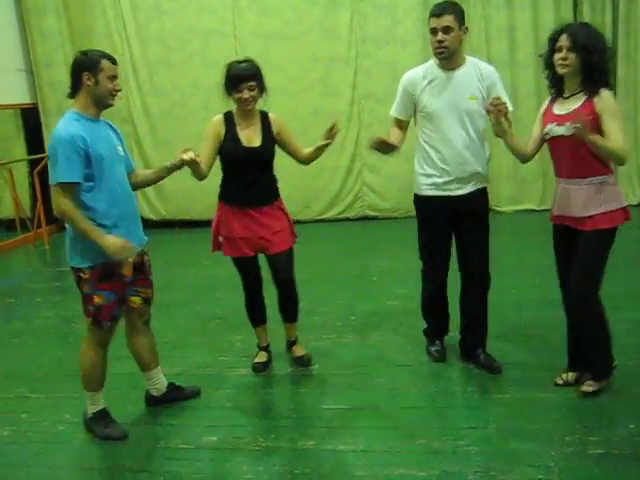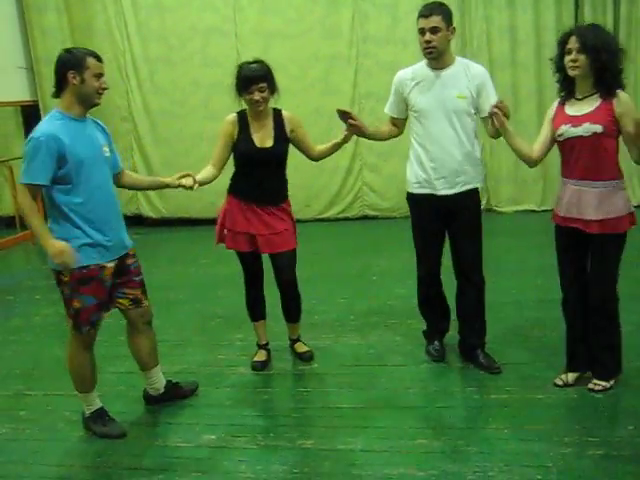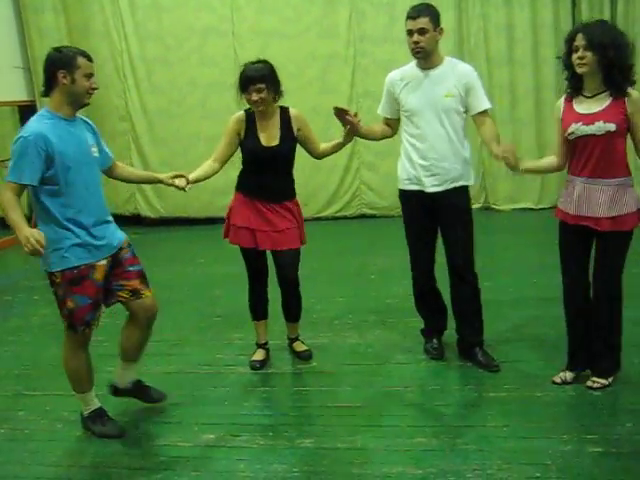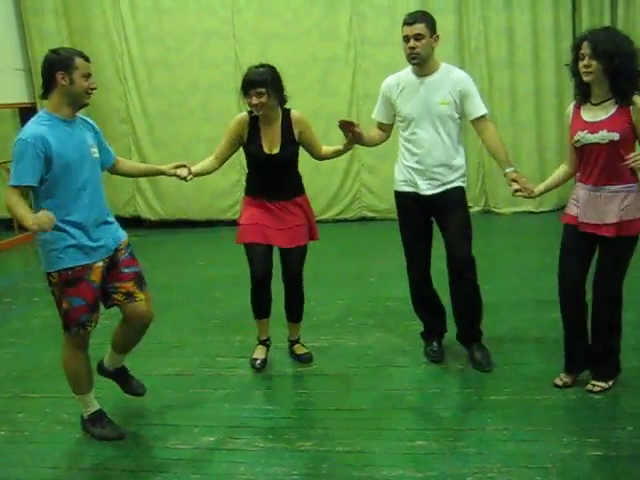
dt=0.2s
person 1, frame 1
left shoulder: (108, 129)
right shoulder: (69, 135)
left elbow: (131, 178)
right elbow: (61, 199)
left wrist: (171, 167)
right wrist: (101, 238)
left hip: (132, 246)
right hip: (98, 256)
left knee: (140, 318)
right knee: (100, 333)
left ankle: (158, 389)
right ankle: (94, 411)
person 1, frame 2
left shoulder: (97, 128)
right shoulder: (47, 136)
left elbow: (120, 176)
right elbow: (26, 195)
left wrist: (166, 182)
right wrist: (47, 240)
left hip: (118, 246)
right hip: (80, 257)
left knee: (140, 316)
right knee: (85, 335)
left ankle: (158, 388)
right ankle: (92, 410)
person 1, frame 3
left shoulder: (86, 127)
right shoulder: (36, 135)
left elbow: (112, 168)
left wrist: (159, 178)
left hip: (111, 239)
right hip: (71, 254)
left knee: (146, 308)
right knee: (79, 335)
left ankle: (126, 379)
right ankle: (90, 409)
person 1, frame 4
left shoulder: (87, 127)
right shoulder: (34, 137)
left elbow: (113, 164)
right elbow: (15, 194)
left wrist: (160, 170)
right wrist: (31, 220)
left hip: (111, 240)
right hip: (70, 254)
left knee: (141, 313)
right knee: (78, 335)
left ankle: (113, 363)
right ankle: (90, 411)
person 2, frame 1
left shoulder: (601, 99)
right shoulder: (549, 104)
left elbow: (620, 155)
right elbow: (525, 153)
left wrist: (588, 136)
right wrist: (501, 126)
left hip: (599, 203)
right hip: (564, 204)
left knee: (584, 288)
right knee: (569, 289)
left ankle: (600, 368)
right ankle: (579, 362)
person 2, frame 2
right shoulder: (558, 107)
right elbow: (534, 157)
right wrist: (506, 133)
left hip: (608, 205)
right hip: (569, 205)
left knee: (601, 291)
right knee: (571, 289)
left ankle: (606, 367)
right ankle: (578, 362)
person 2, frame 3
right shoulder: (564, 104)
right elbow: (559, 160)
right wrist: (523, 166)
right hip: (575, 202)
left knee: (606, 287)
right knee: (573, 285)
left ankle: (605, 365)
right ankle: (577, 360)
person 2, frame 4
right shoulder: (575, 109)
right elbow: (572, 165)
right wrist: (537, 191)
right hip: (582, 206)
left knee: (606, 292)
right knee: (569, 287)
left ankle: (605, 368)
right ankle: (574, 362)
person 3, frame 1
left shoulder: (485, 74)
right shoulder: (414, 79)
right elbow: (399, 127)
right wrist: (388, 143)
left hip: (473, 190)
right hip: (430, 191)
left knee: (476, 271)
right knee: (433, 270)
left ankle: (474, 345)
right ankle: (436, 333)
person 3, frame 2
left shoulder: (475, 74)
right shoulder: (405, 79)
left elbow: (491, 126)
right elbow: (395, 127)
left wrist: (499, 124)
right wrist: (363, 130)
left hip: (464, 188)
right hip: (422, 190)
left knee: (470, 270)
right knee: (427, 269)
left ankle: (473, 345)
right ankle: (435, 333)
person 3, frame 3
left shoulder: (463, 74)
right shoulder: (396, 80)
left elbow: (484, 121)
right elbow: (389, 128)
left wrist: (498, 149)
right wrist: (357, 128)
left hip: (454, 185)
right hip: (412, 187)
left knee: (463, 267)
right knee: (421, 266)
left ankle: (471, 343)
right ankle: (433, 331)
person 3, frame 4
left shoulder: (458, 80)
right shoulder: (392, 86)
left elbow: (484, 127)
right elbow: (382, 132)
left wrist: (508, 169)
right wrist: (361, 136)
left hip: (449, 185)
right hip: (408, 189)
left knee: (461, 261)
right knee: (418, 267)
left ankle: (471, 337)
right ankle: (433, 333)
person 4, frame 1
left shoulder: (272, 122)
right shoulder: (219, 124)
left elbow: (302, 157)
right elbow: (203, 171)
left wrist: (324, 144)
right wrist: (192, 165)
left hip: (271, 211)
right hip: (235, 215)
left knee: (285, 279)
right knee: (251, 283)
left ankle: (293, 341)
right ankle: (263, 346)
person 4, frame 2
left shoulder: (286, 119)
right shoulder: (233, 123)
left elbow: (313, 154)
right elbow: (214, 167)
left wrist: (344, 139)
right wrist: (195, 181)
left hip: (277, 210)
right hip: (242, 211)
left knee: (287, 279)
right knee: (253, 279)
left ankle: (295, 338)
right ankle: (262, 345)
person 4, frame 3
left shoulder: (293, 117)
right shoulder: (240, 120)
left elbow: (317, 151)
right elbow: (217, 162)
left wrist: (346, 138)
right wrist: (190, 178)
left hip: (284, 208)
right hip: (248, 208)
left knee: (289, 278)
right knee: (257, 278)
left ankle: (294, 337)
right ankle: (261, 344)
person 4, frame 4
left shoulder: (295, 119)
right shoulder: (243, 122)
left elbow: (318, 152)
right elbow: (217, 160)
left wrist: (346, 146)
right wrist: (191, 172)
left hip: (293, 207)
right hip: (257, 208)
left knee: (293, 277)
right knee: (260, 277)
left ankle: (294, 340)
right ankle: (262, 341)
